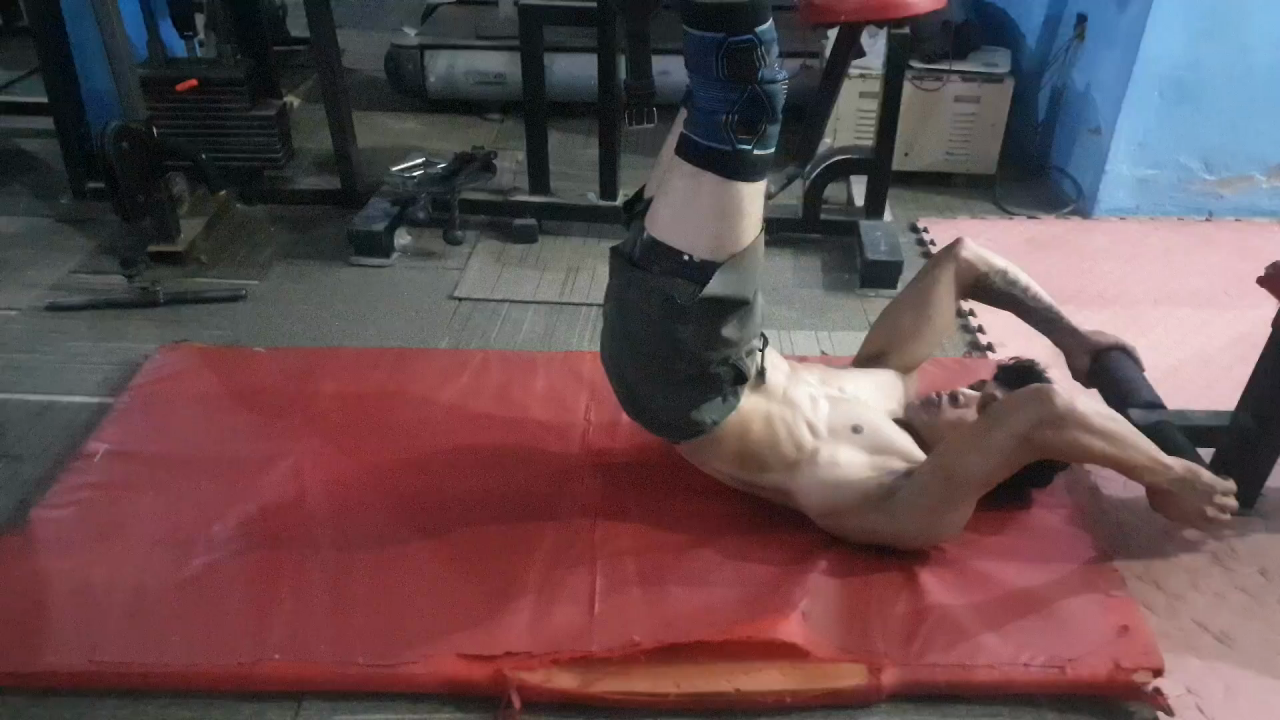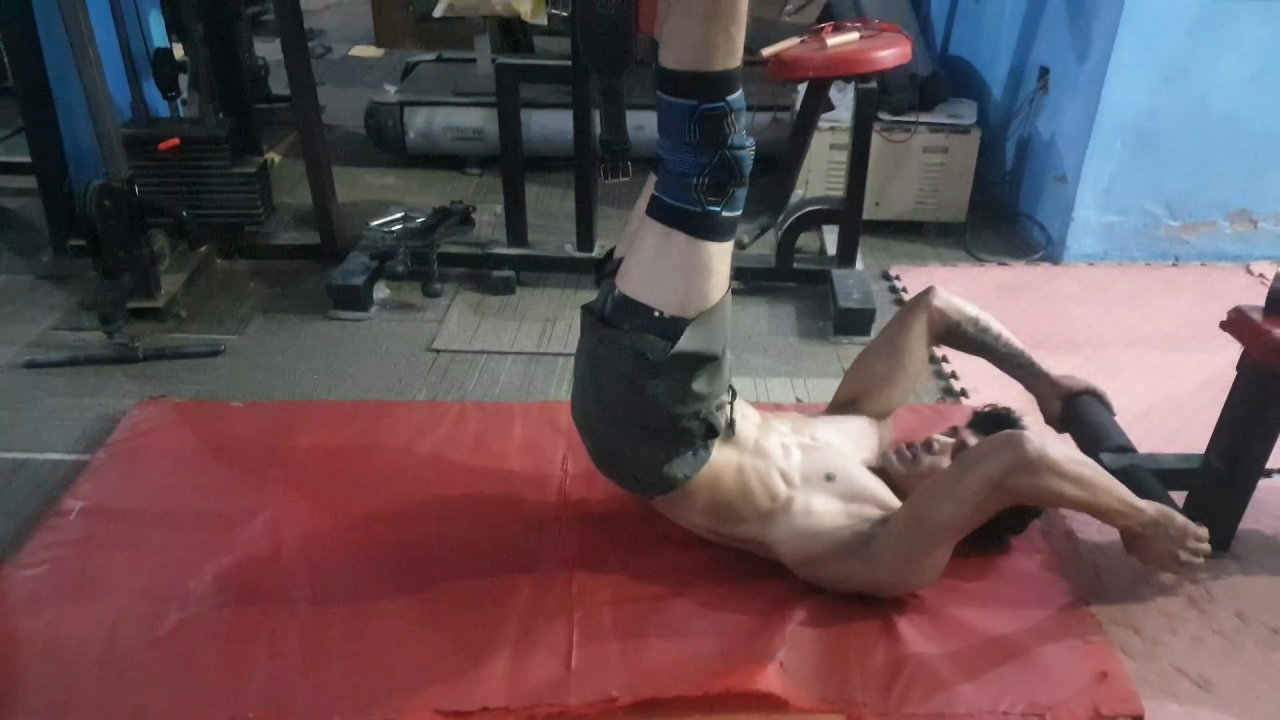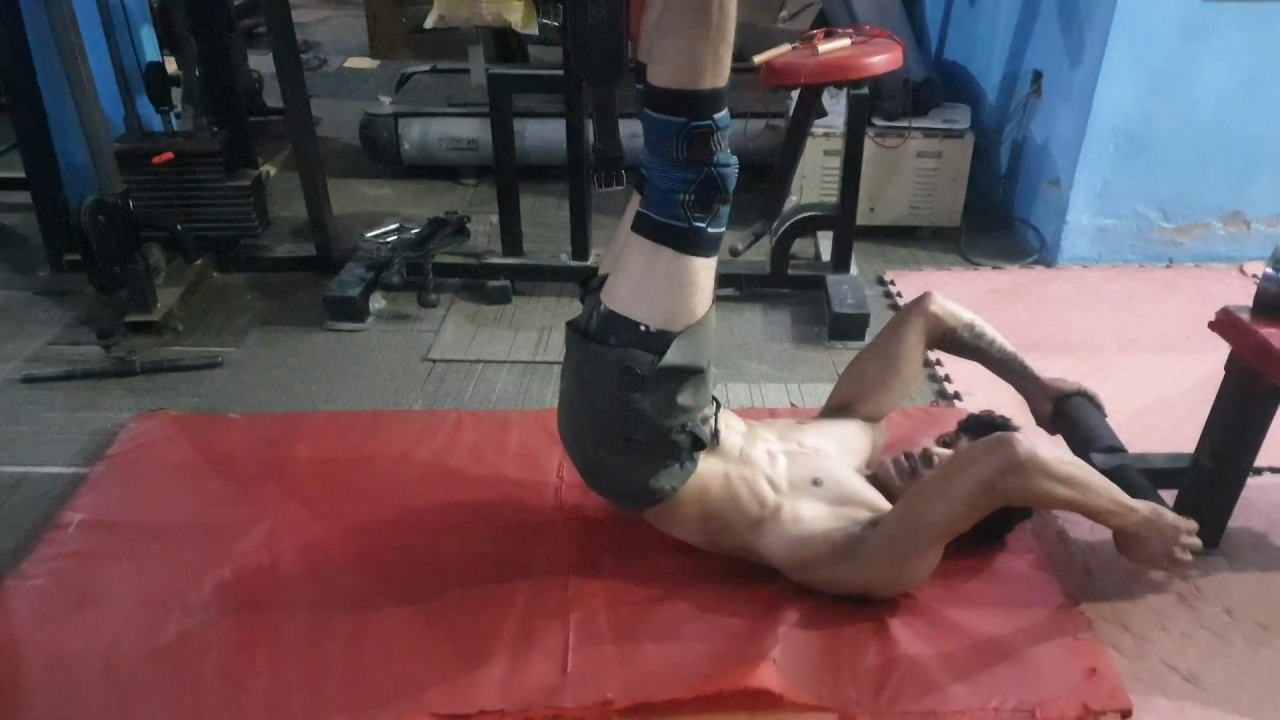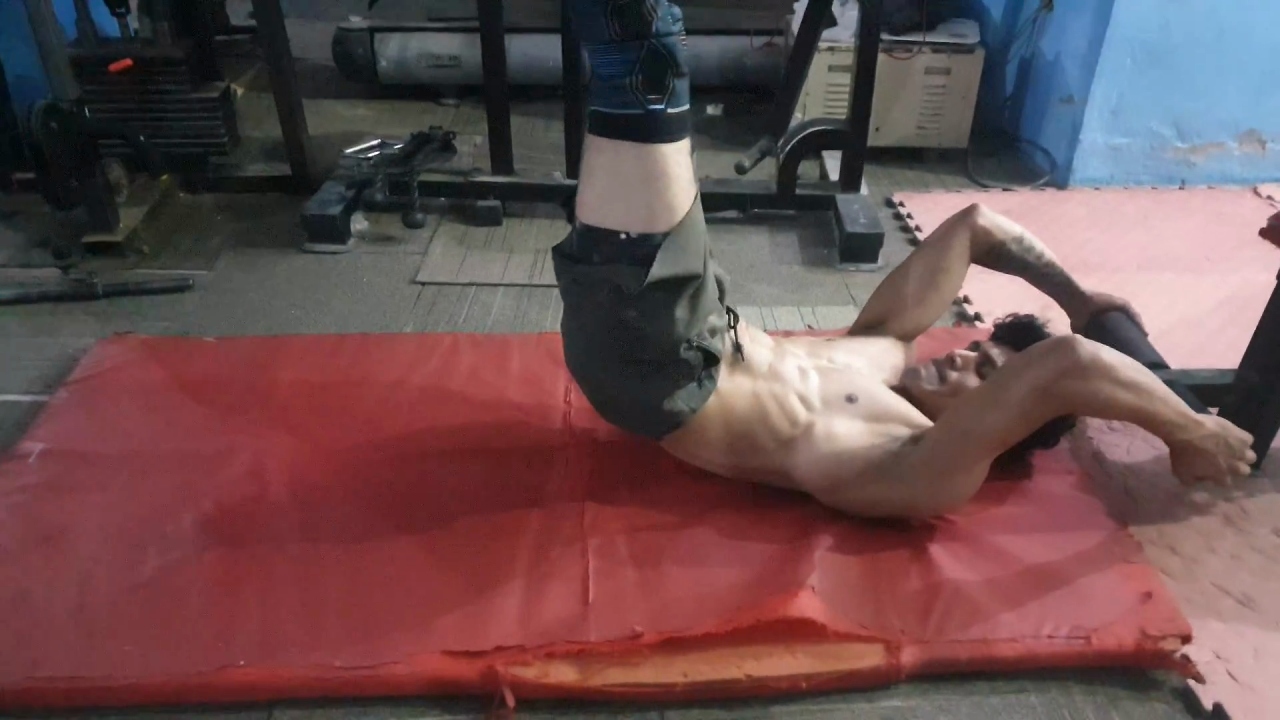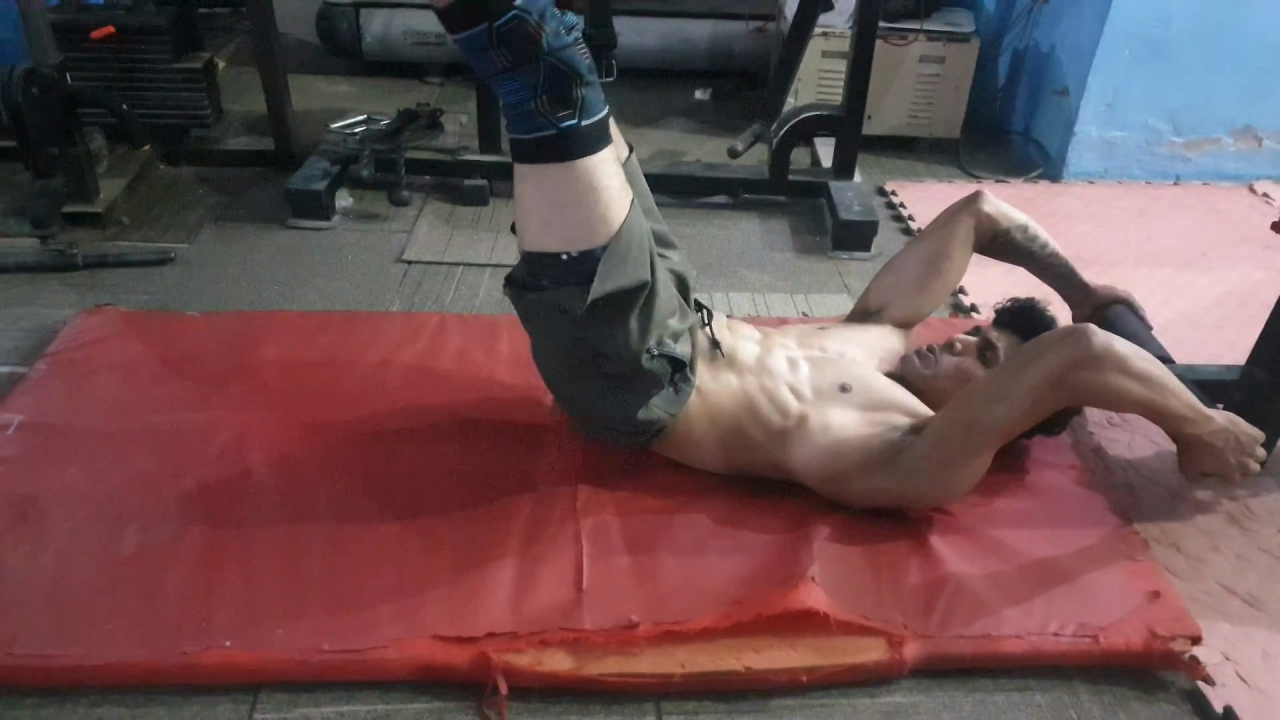
dt=1s
person 1, frame 1
left shoulder: (924, 511)
right shoulder: (889, 389)
right elbow: (963, 261)
left wrist: (1170, 479)
right wrist: (1073, 339)
left hip: (677, 373)
right hip: (667, 331)
person 1, frame 2
left shoulder: (900, 557)
right shoulder: (861, 435)
right elbow: (935, 309)
left wrist: (1142, 521)
right wrist: (1045, 383)
left hip: (647, 422)
right hip: (642, 384)
person 1, frame 3
left shoulder: (893, 558)
right shoulder: (854, 438)
right elbow: (929, 312)
left wrist: (1132, 521)
right wrist: (1034, 387)
left hip: (635, 437)
right hip: (628, 403)
person 1, frame 4
left shoulder: (936, 475)
right shoulder: (885, 354)
right elbow: (975, 225)
left wrist: (1193, 435)
right wrist: (1080, 300)
left hip: (649, 366)
right hip: (701, 337)
person 1, frame 5
left shoulder: (933, 465)
right shoulder: (884, 341)
right elbow: (978, 212)
left wrist: (1200, 430)
right wrist: (1082, 290)
left hip: (638, 378)
right hip: (686, 330)
right knee: (551, 80)
